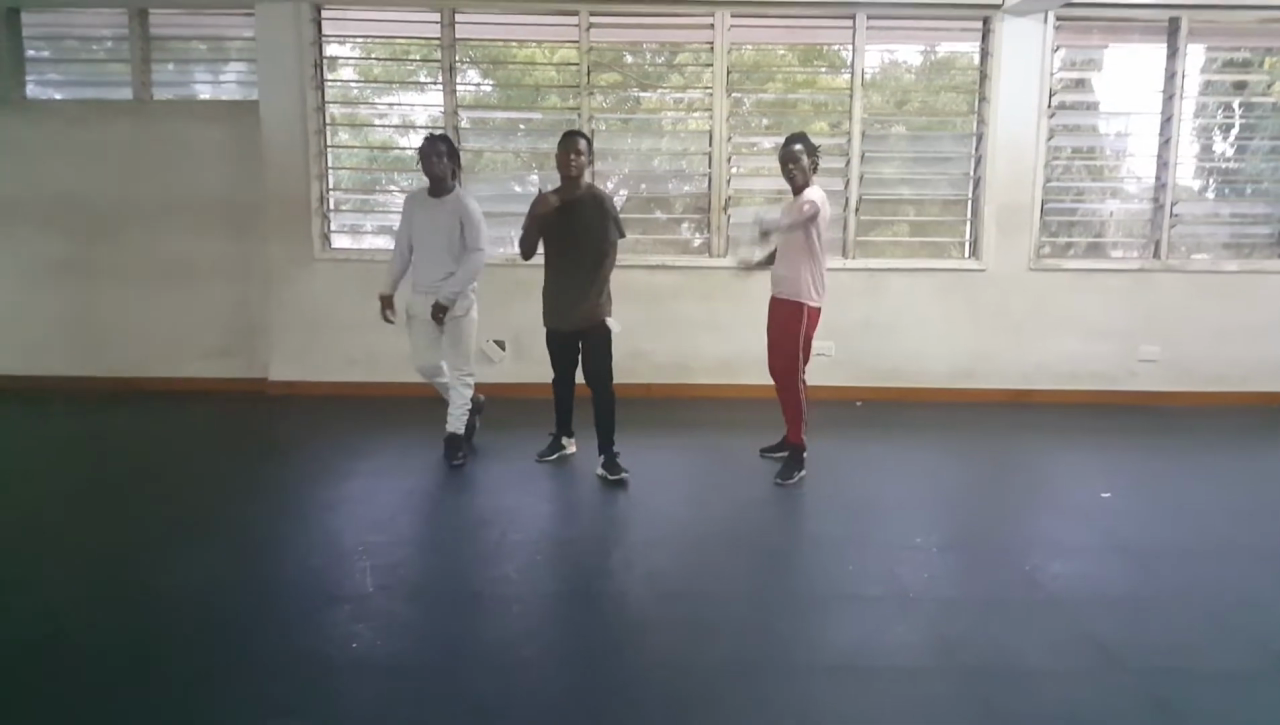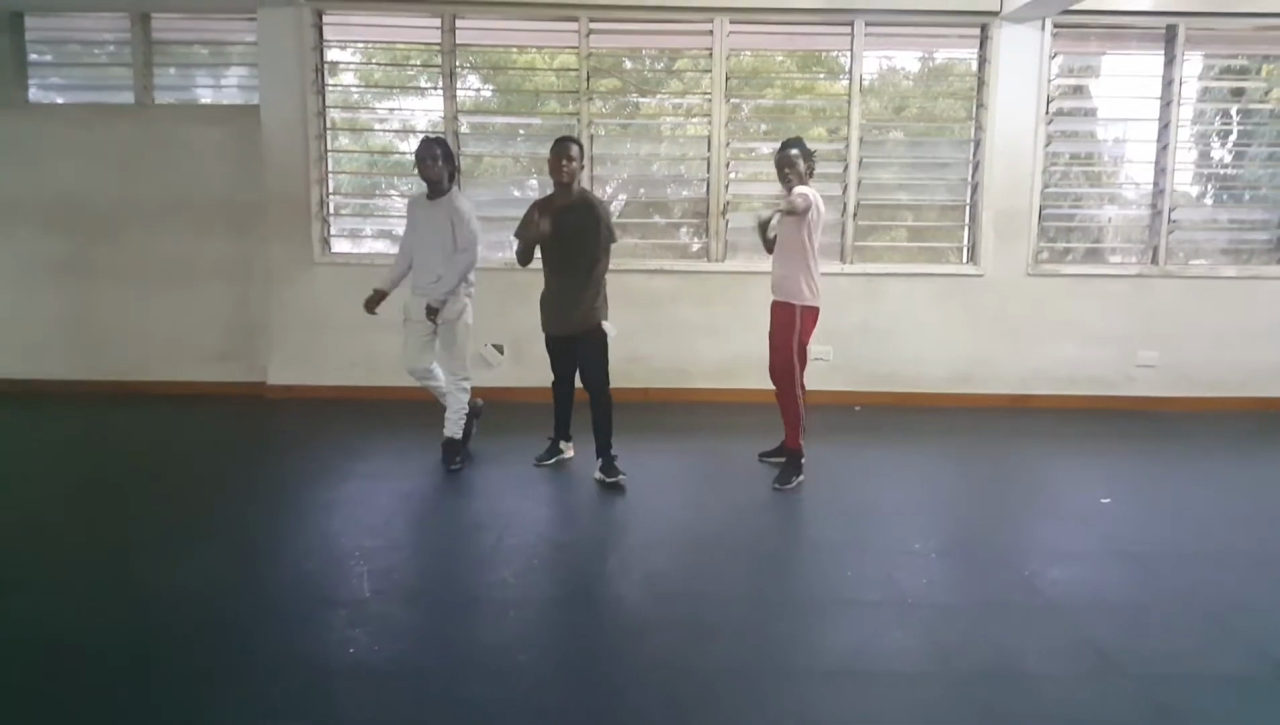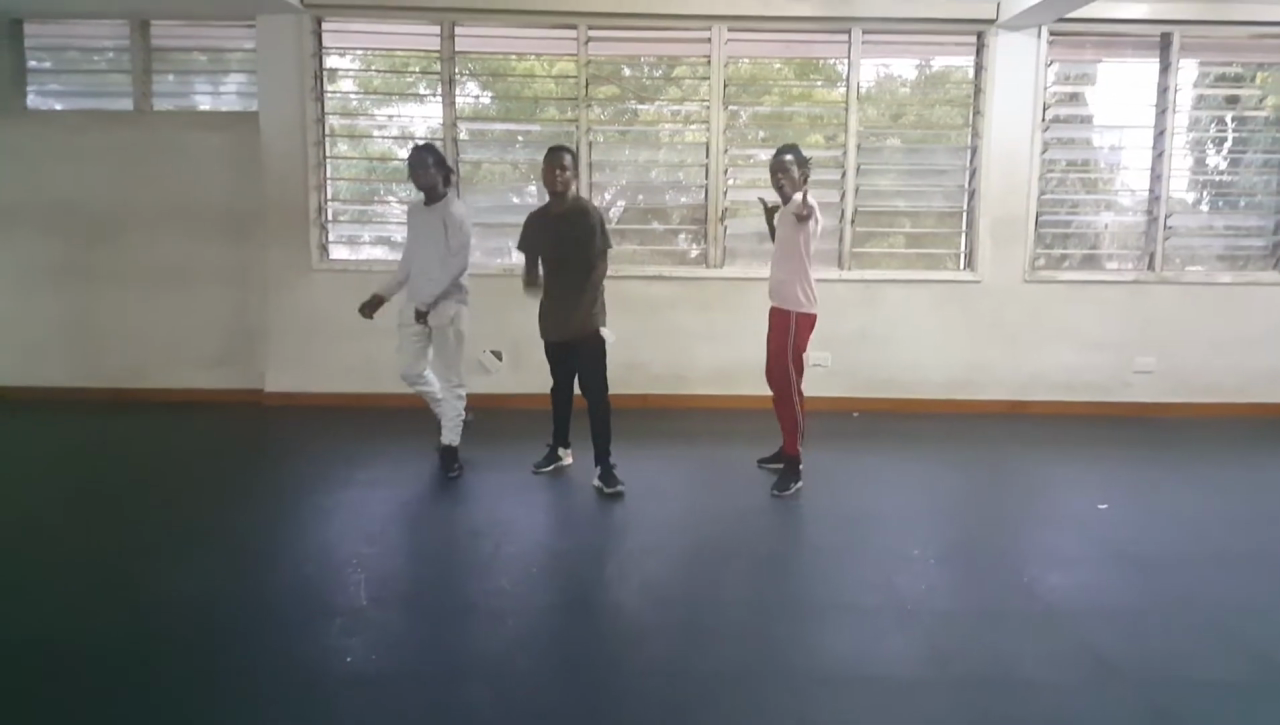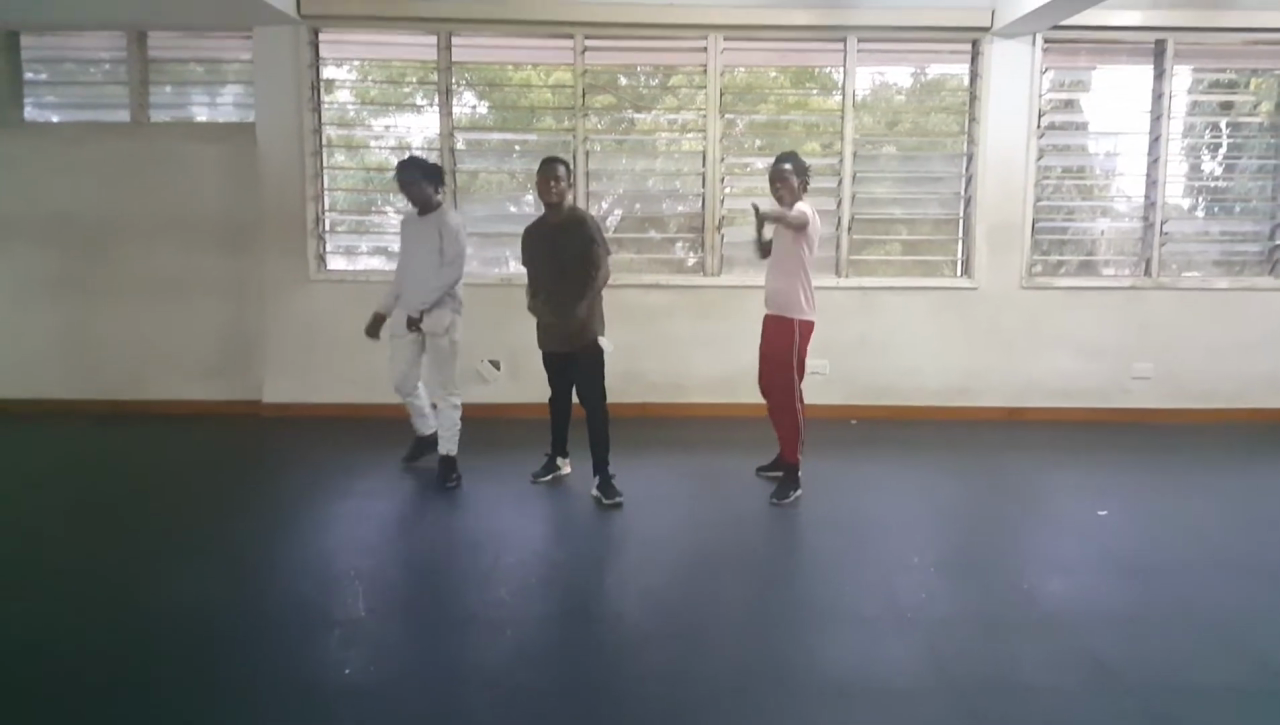
dt=0.1s
person 1, frame 1
left shoulder: (814, 198)
right shoulder: (792, 203)
left elbow: (800, 222)
left wrist: (773, 227)
right wrist: (761, 261)
left hip: (802, 302)
right hip: (781, 298)
left knee: (792, 375)
right knee: (779, 372)
left ankle: (797, 454)
right ankle: (793, 436)
person 1, frame 2
left shoulder: (805, 195)
right shoulder: (789, 202)
left elbow: (796, 208)
right wrist: (764, 229)
left hip: (799, 304)
right hip: (783, 300)
left knee: (790, 378)
right knee: (779, 375)
left ankle: (795, 459)
right ankle: (791, 442)
person 1, frame 3
left shoulder: (801, 202)
right shoulder: (787, 209)
left elbow: (802, 212)
right wrist: (771, 218)
left hip: (796, 310)
right hip: (781, 307)
left knee: (788, 384)
right knee: (776, 380)
left ankle: (793, 465)
right ankle: (788, 448)
person 1, frame 4
left shoulder: (804, 212)
right shoulder: (784, 219)
left elbow: (791, 221)
right elbow: (764, 252)
left wrist: (768, 215)
right wrist: (762, 220)
left hip: (795, 317)
right hip: (774, 314)
left knee: (789, 392)
right knee: (769, 386)
left ankle: (792, 474)
right ankle: (786, 455)
person 2, frame 1
left shoulder: (600, 202)
right shoulder: (544, 203)
left elbow: (609, 255)
right elbow: (526, 253)
left wrist: (593, 300)
right wrist: (535, 217)
left hip: (593, 309)
right hip: (556, 308)
left knee: (600, 381)
right knee: (562, 377)
left ankle: (607, 455)
right ankle: (564, 437)
person 2, frame 2
left shoulder: (593, 206)
right shoulder: (538, 209)
left elbow: (603, 259)
right elbow: (523, 258)
left wrist: (587, 304)
right wrist: (530, 236)
left hip: (589, 312)
right hip: (554, 311)
left knee: (597, 384)
right knee: (562, 379)
left ankle: (605, 459)
right ankle: (562, 441)
person 2, frame 3
left shoulder: (588, 213)
right shoulder: (536, 220)
left elbow: (600, 265)
right elbow: (531, 266)
left wrist: (584, 310)
right wrist: (531, 279)
left hip: (586, 318)
right hip: (553, 318)
left knee: (596, 391)
right knee: (561, 386)
left ankle: (604, 467)
right ankle: (560, 448)
person 2, frame 4
left shoulder: (584, 223)
right shoulder: (533, 232)
left elbow: (601, 271)
right elbow: (533, 279)
left wrist: (582, 311)
right wrist: (535, 301)
left hip: (585, 328)
right hip: (552, 329)
left knee: (594, 401)
right knee: (559, 396)
left ankle: (602, 476)
right ankle: (559, 458)
person 3, frame 1
left shoulder: (465, 205)
right shoulder: (413, 202)
left elbow: (476, 255)
right elbow: (403, 250)
left wrist: (448, 297)
right wrist: (387, 290)
left hip: (458, 299)
right hip: (421, 297)
left knee: (460, 369)
right knee: (425, 363)
left ankle: (455, 434)
right ankle: (470, 403)
person 3, frame 2
left shoulder: (459, 206)
right shoulder: (415, 204)
left elbow: (468, 257)
left wrist: (438, 298)
right wrist: (383, 288)
left hip: (453, 300)
right hip: (419, 299)
left knee: (455, 371)
right knee: (416, 364)
left ankle: (454, 439)
right ankle: (468, 407)
person 3, frame 3
left shoulder: (454, 210)
right shoulder: (414, 211)
left elbow: (459, 261)
left wrist: (428, 301)
right wrist: (382, 294)
left hip: (447, 305)
right hip: (414, 305)
left knee: (449, 378)
right knee: (410, 369)
left ankle: (450, 446)
right ankle: (451, 417)
person 3, frame 4
left shoulder: (448, 221)
right shoulder: (408, 222)
left elbow: (453, 271)
left wrist: (419, 309)
right wrist: (383, 310)
left hip: (440, 315)
right hip: (407, 315)
left knee: (444, 388)
right knee: (403, 380)
left ankle: (447, 457)
right ankle: (427, 432)
